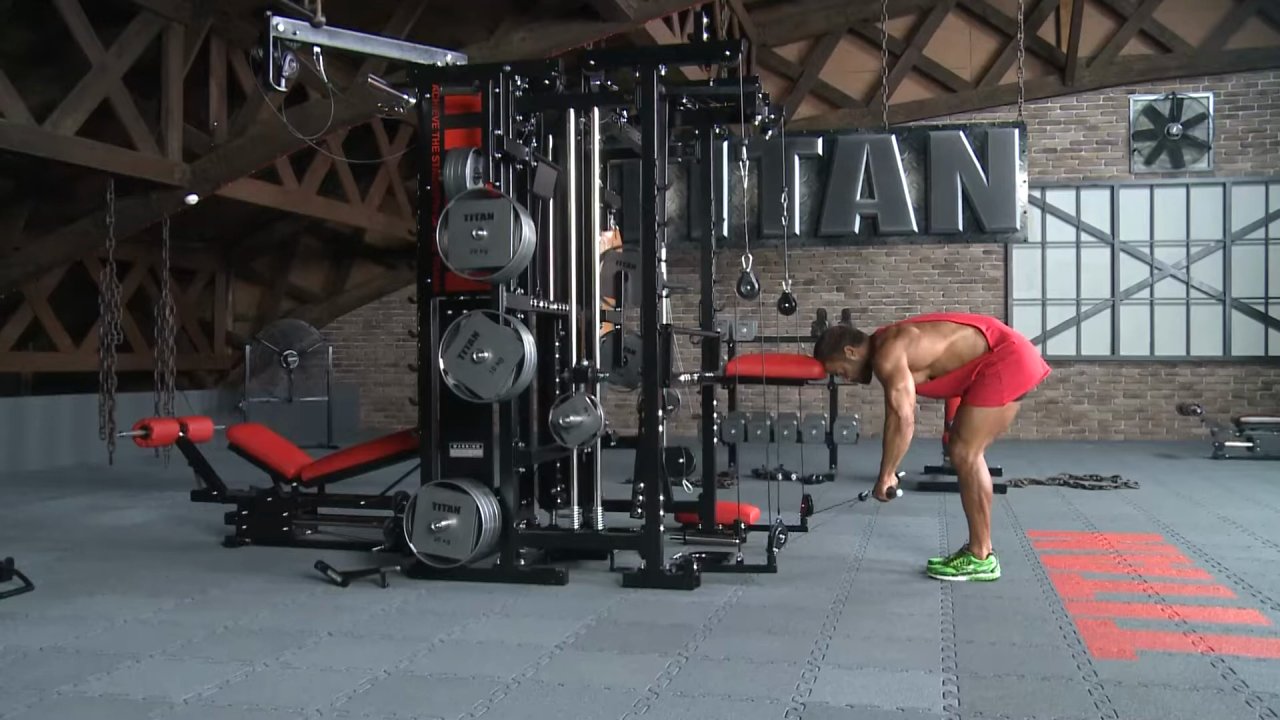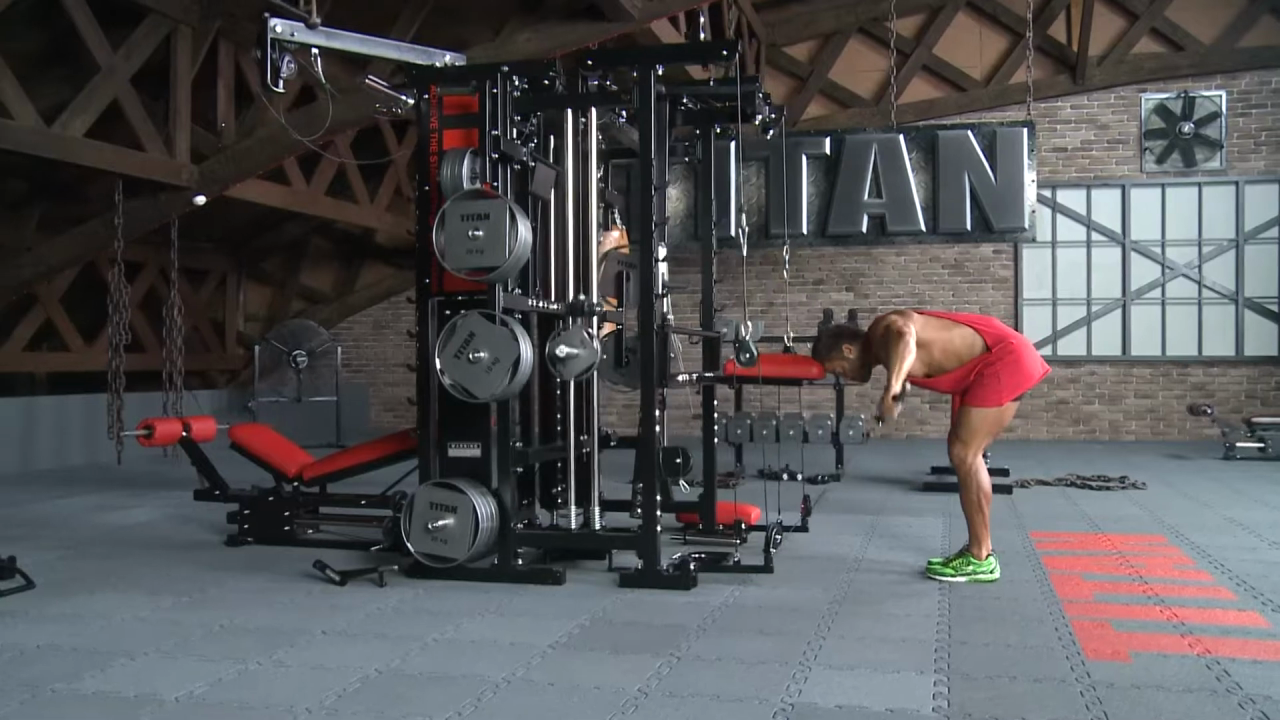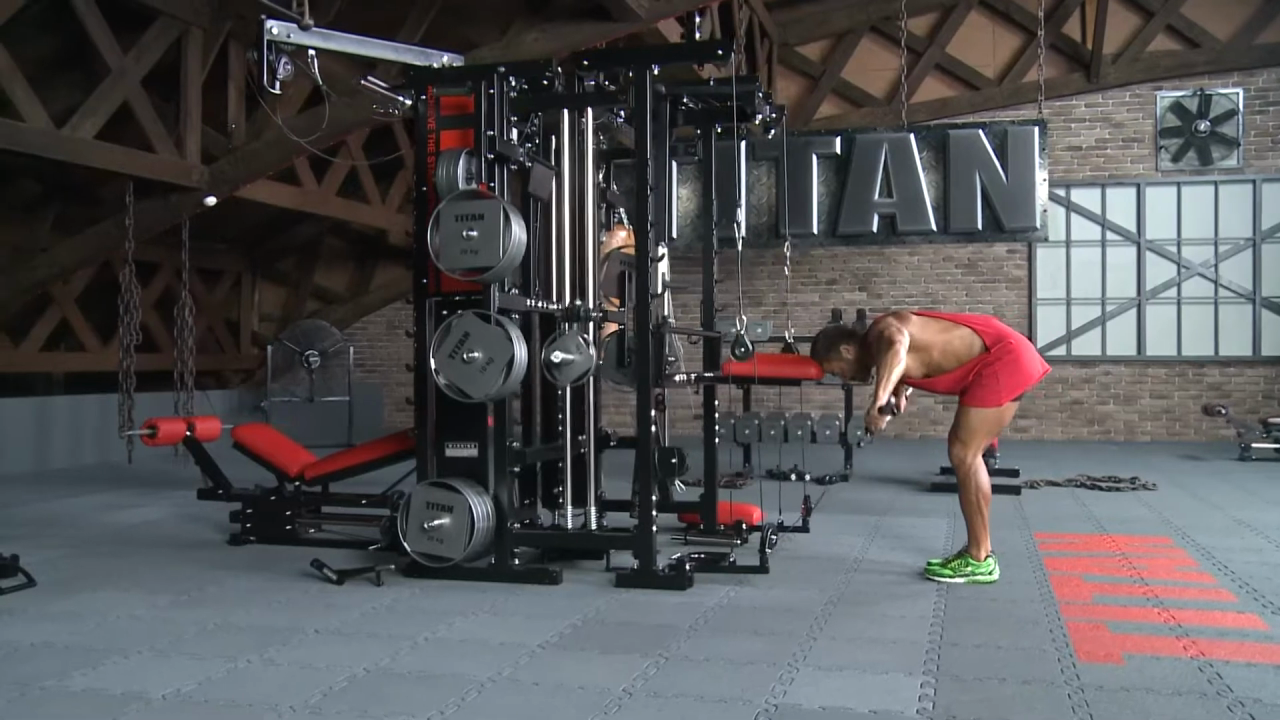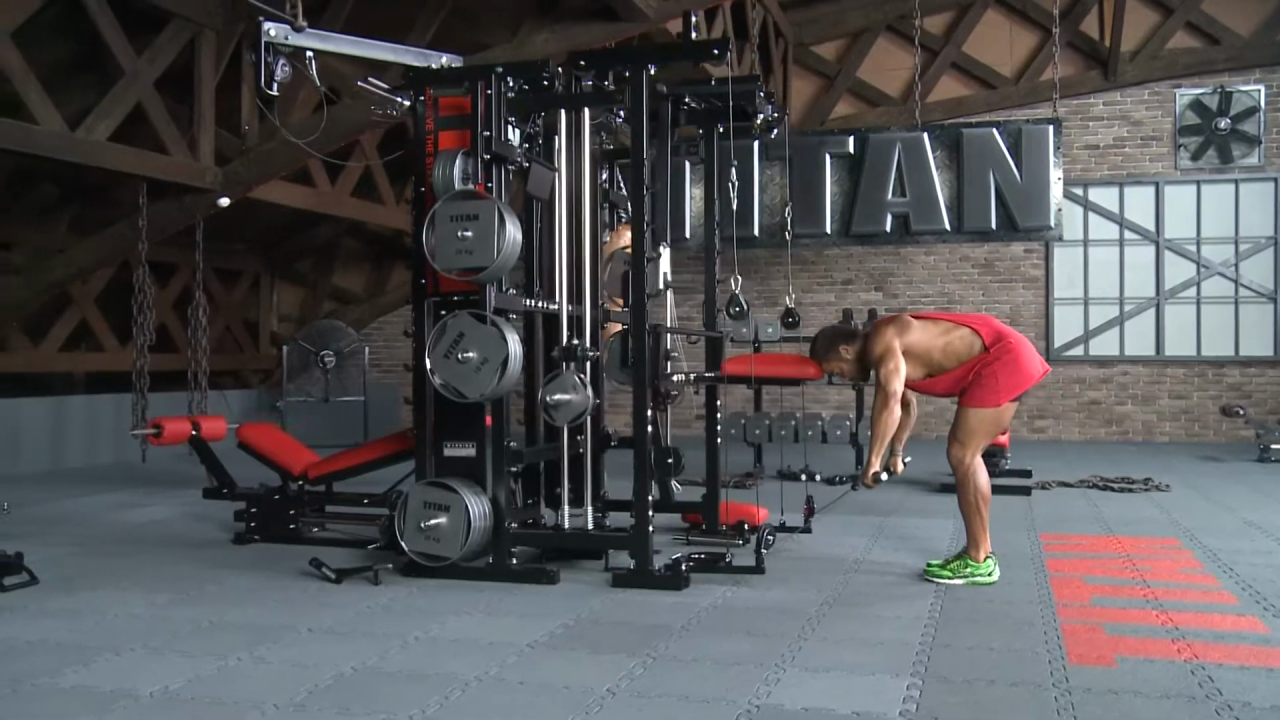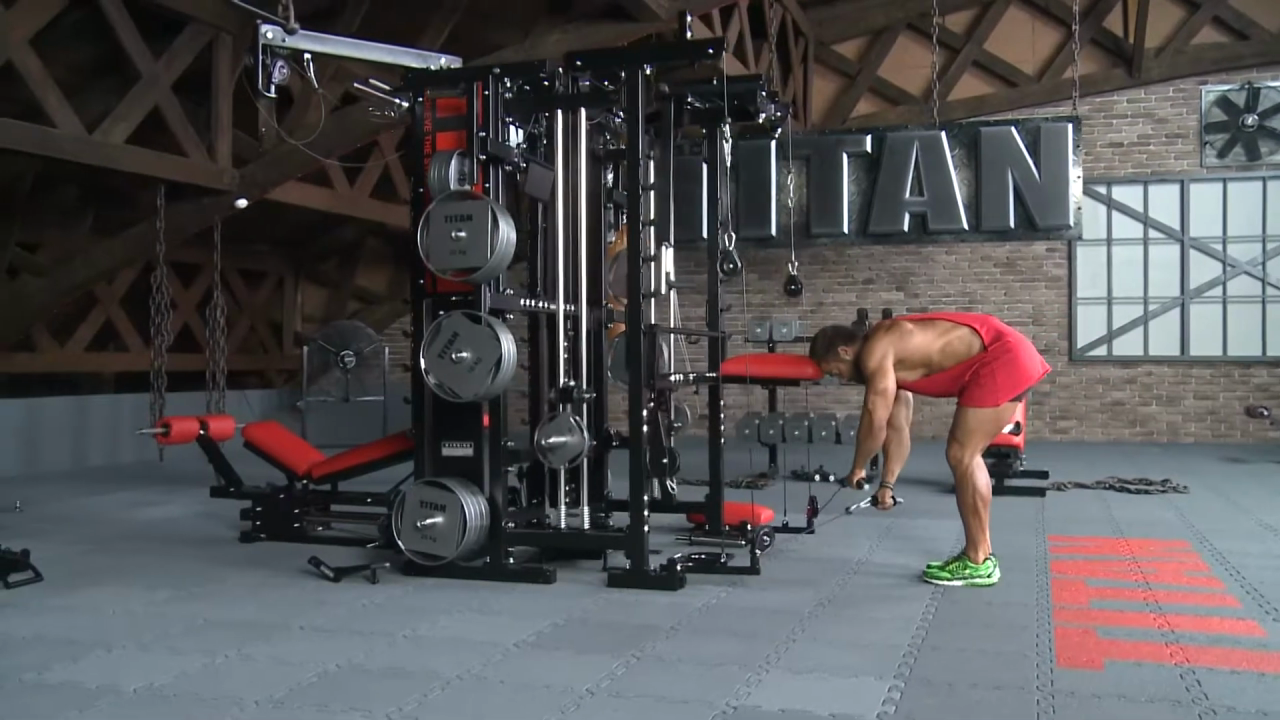
dt=0.5s
person 1, frame 1
left shoulder: (886, 354)
right shoulder: (888, 344)
left elbow: (902, 418)
right elbow: (903, 411)
left wrist: (886, 476)
right wrist: (891, 470)
left hip: (1005, 360)
right hip: (1005, 357)
left knee: (965, 455)
right knee: (966, 453)
left ankle: (981, 559)
right ankle: (979, 549)
person 1, frame 2
left shoulder: (881, 335)
right shoulder: (883, 341)
left elbow: (904, 333)
left wrist: (891, 391)
left hip: (1004, 360)
right hip: (1004, 357)
left knee: (964, 455)
right knee: (964, 453)
left ankle: (981, 560)
right ankle: (980, 550)
person 1, frame 3
left shoulder: (878, 337)
right shoulder: (883, 339)
left elbow: (896, 343)
left wrist: (878, 400)
right wrist: (899, 393)
left hip: (1002, 360)
right hip: (1004, 357)
left knee: (963, 455)
right knee: (966, 454)
left ankle: (979, 561)
right ankle: (979, 551)
person 1, frame 4
left shoulder: (880, 343)
right shoulder: (890, 350)
left elbow: (889, 400)
right elbow: (905, 402)
left wrist: (873, 461)
right wrist: (896, 453)
left hip: (1002, 360)
right hip: (1005, 355)
left knee: (962, 456)
right knee: (966, 455)
left ankle: (979, 562)
right ankle: (980, 553)
person 1, frame 5
left shoulder: (875, 351)
right shoulder: (890, 361)
left elbow: (875, 421)
right elbow: (897, 427)
left wrist: (858, 469)
right wrist: (887, 484)
left hip: (1001, 360)
right hip: (1007, 356)
left knee: (961, 456)
right knee: (967, 455)
left ankle: (978, 563)
right ankle: (980, 554)
